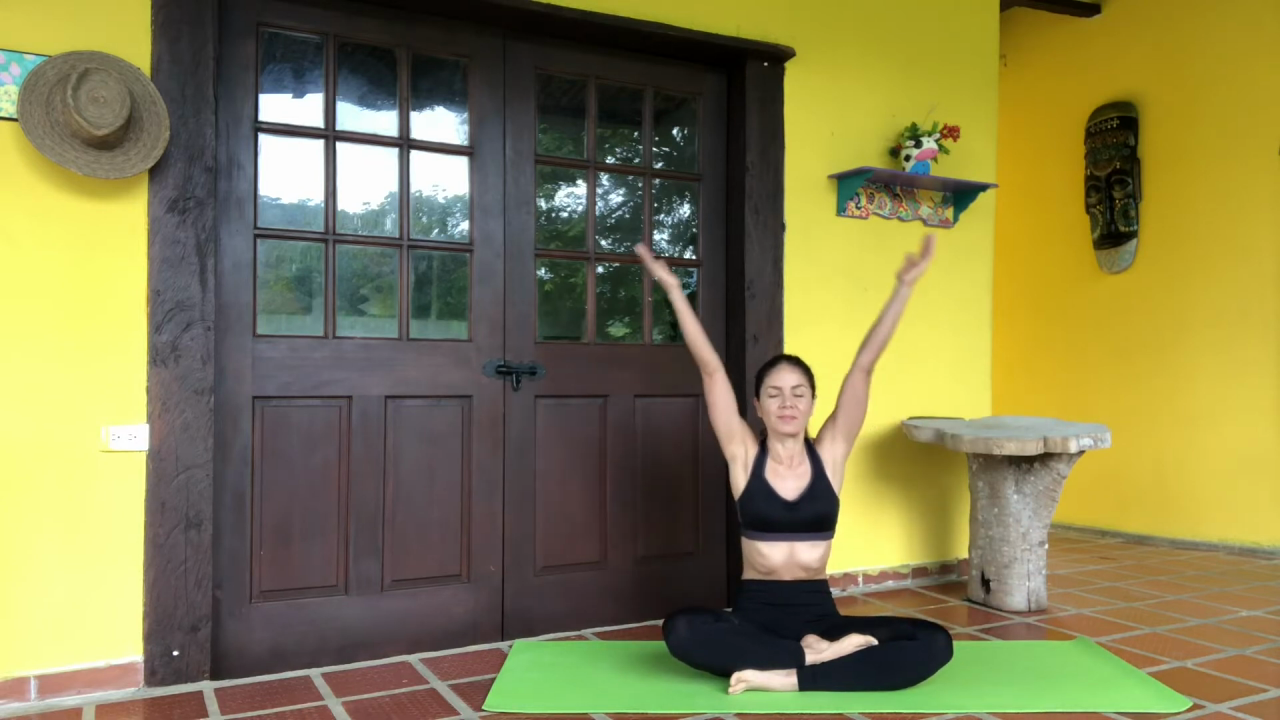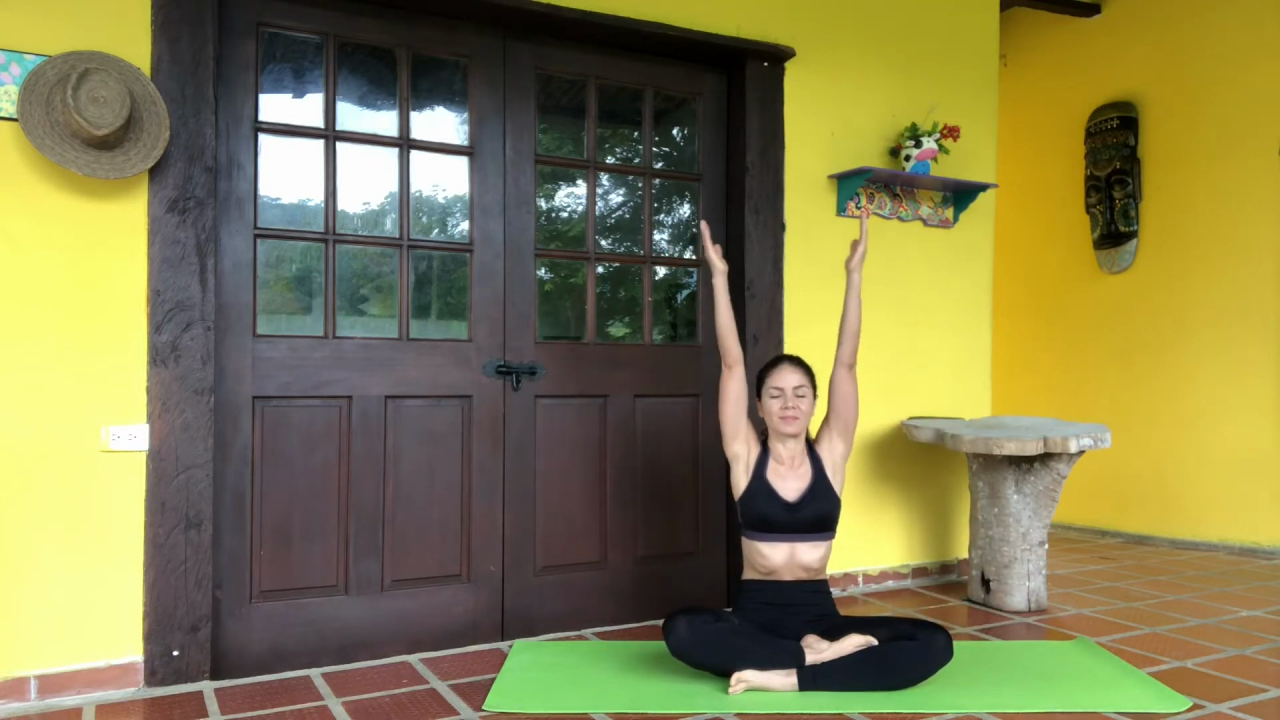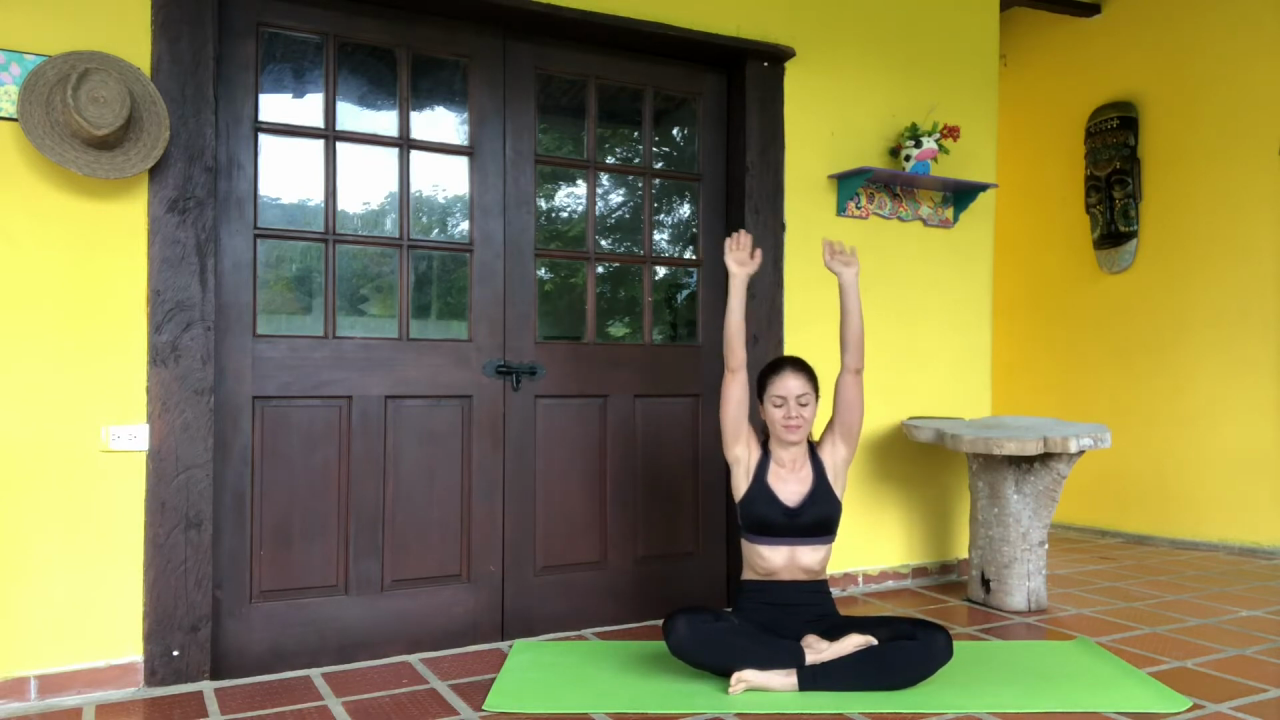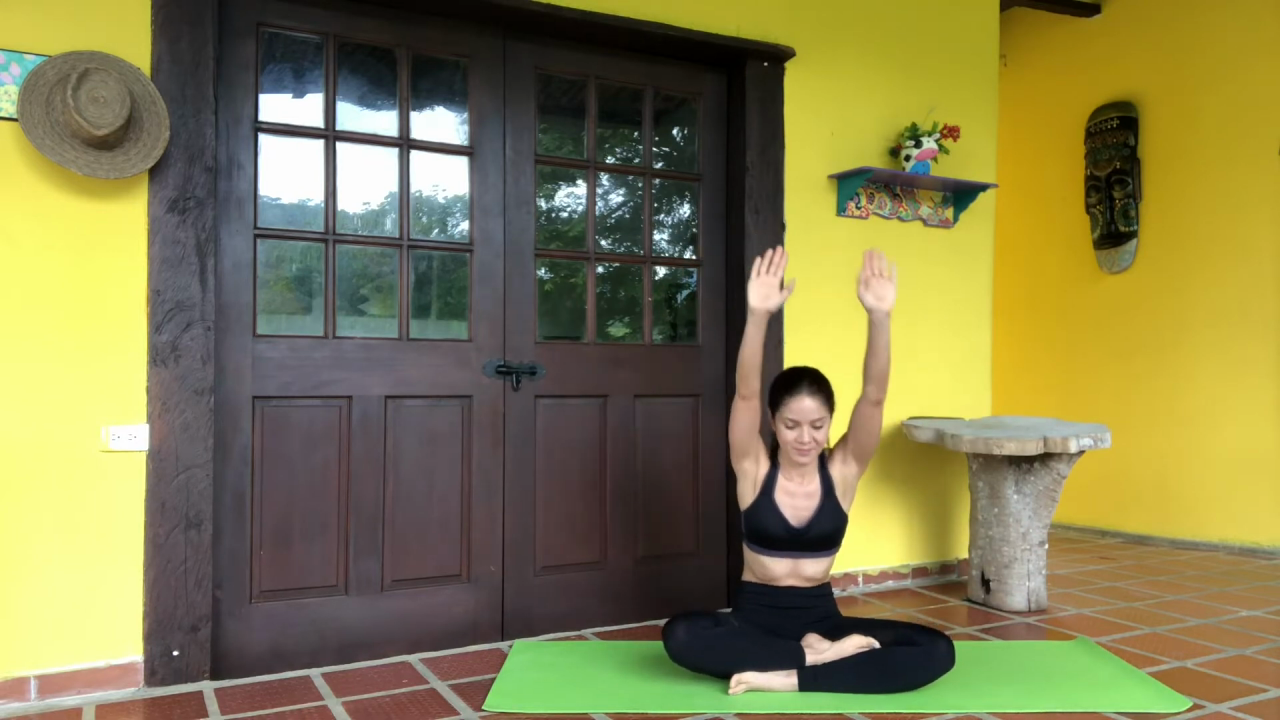
dt=0.5s
person 1, frame 1
left shoulder: (830, 454)
right shoulder: (745, 454)
left elbow: (863, 365)
right elbow: (711, 368)
left wrist: (904, 287)
right wrist: (673, 289)
left hip: (818, 612)
right hip: (754, 613)
left knee: (935, 644)
right knee: (683, 630)
left ankle: (784, 674)
right ankle: (816, 655)
person 1, frame 2
left shoulder: (829, 455)
right shoulder: (746, 456)
left elbow: (845, 364)
right elbow: (732, 364)
left wrist: (855, 275)
right wrist: (719, 277)
left hip: (819, 613)
right hip: (755, 614)
left knee: (934, 644)
right knee: (682, 630)
left ankle: (786, 675)
right ankle: (815, 655)
person 1, frame 3
left shoulder: (831, 458)
right shoulder: (747, 458)
left elbow: (852, 367)
right elbow: (735, 368)
left wrist: (848, 281)
right wrist: (738, 281)
left hip: (819, 614)
right hip: (754, 614)
left knee: (934, 643)
right knee: (682, 629)
left ankle: (788, 676)
right ankle: (815, 655)
person 1, frame 4
left shoulder: (843, 469)
right shoulder: (754, 467)
left elbow: (873, 396)
right elbow: (746, 394)
left wrist: (879, 317)
right wrist: (758, 315)
left hip: (821, 616)
right hip: (755, 617)
left knee: (936, 651)
right knee: (682, 635)
left ankle: (787, 676)
right ankle: (817, 654)
